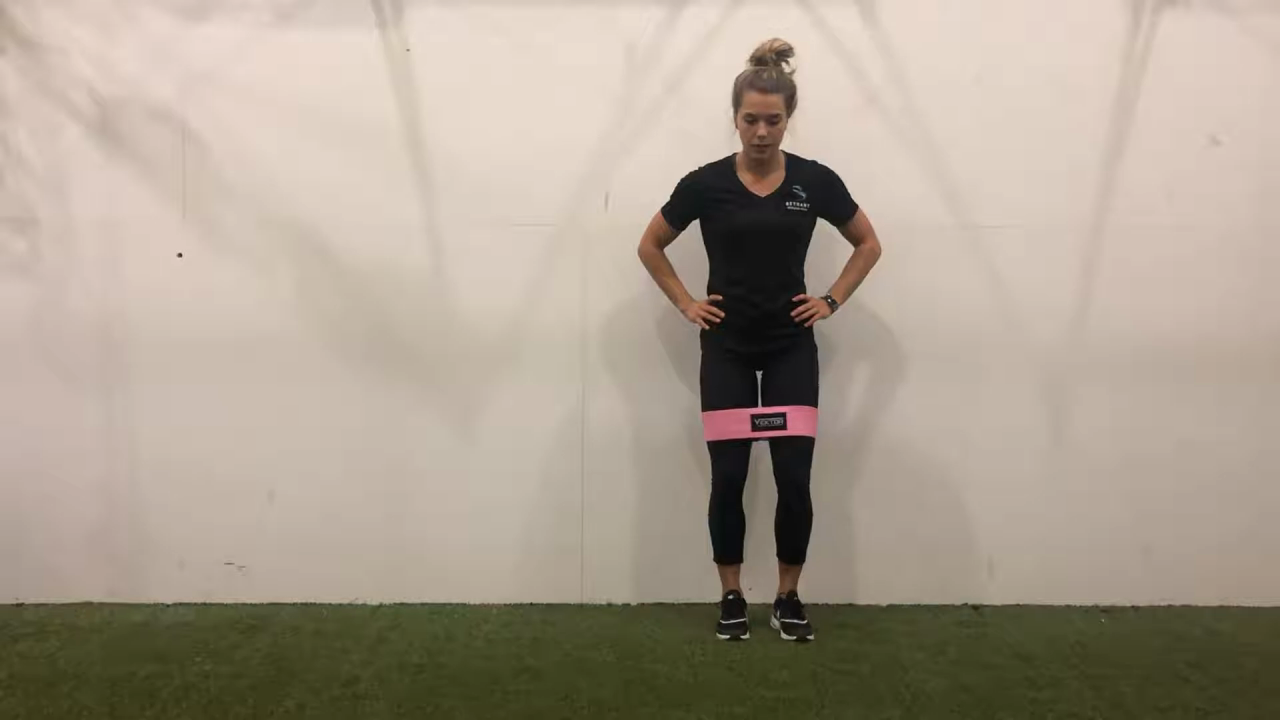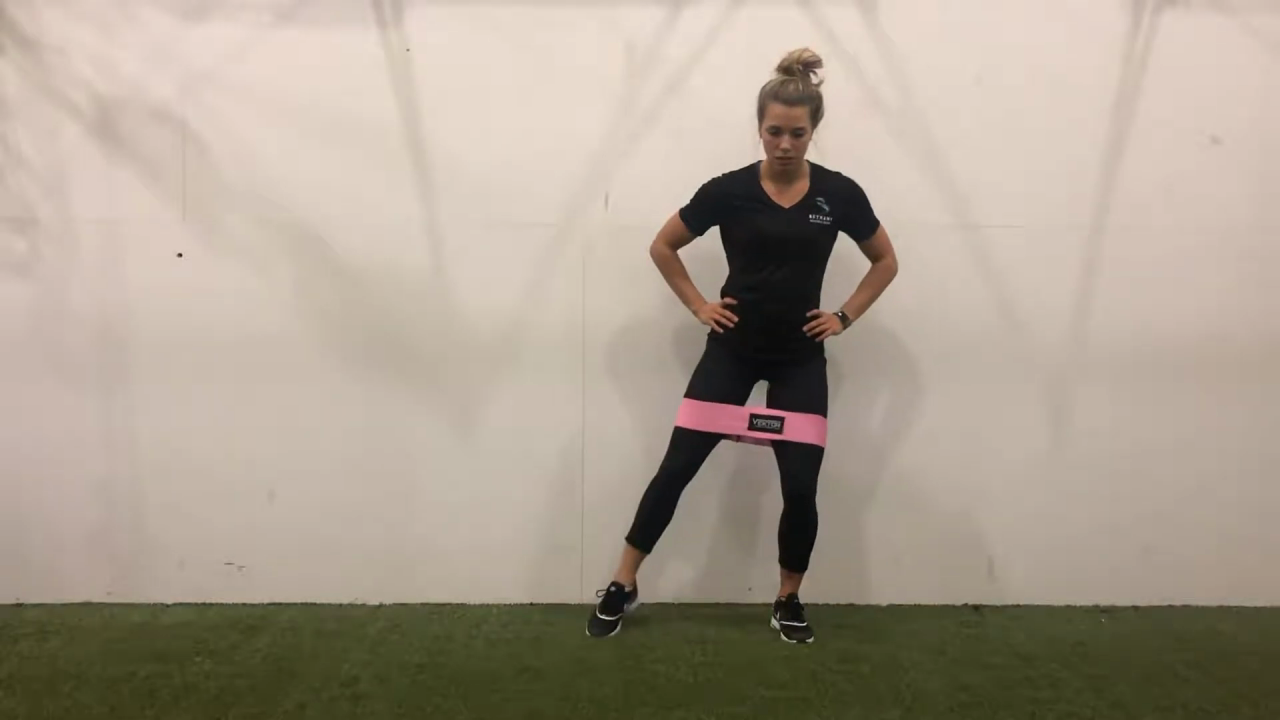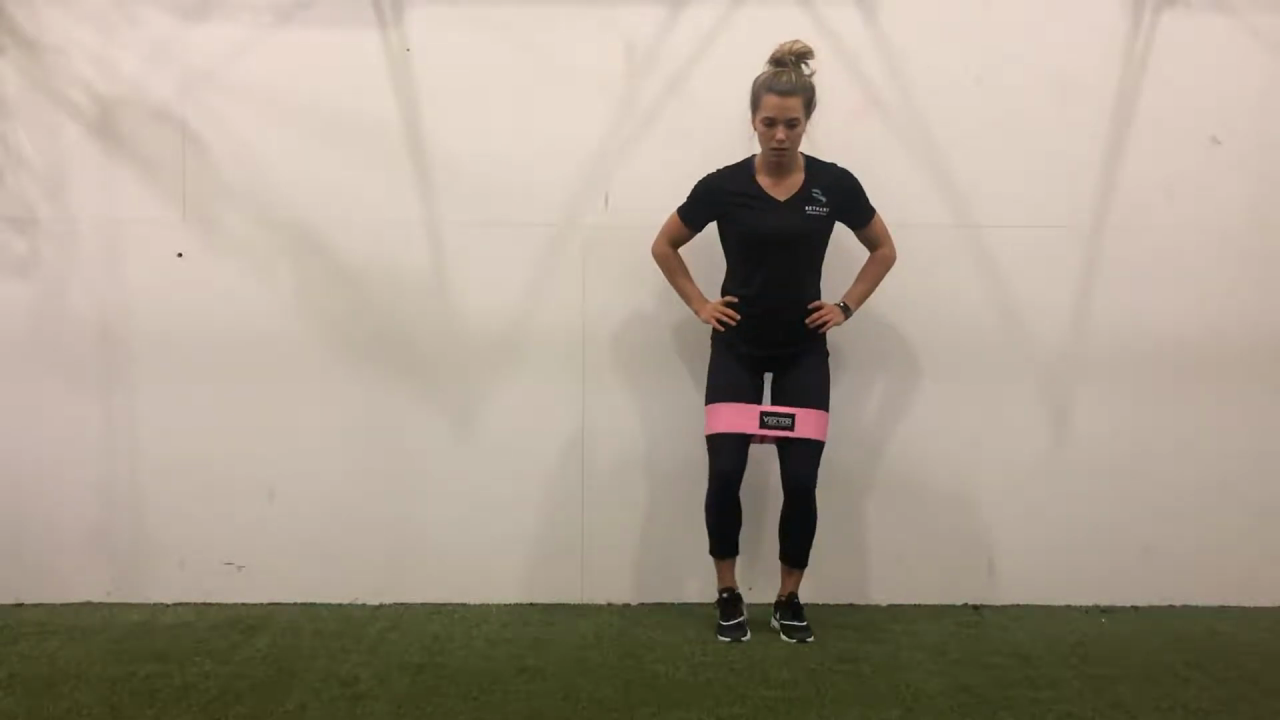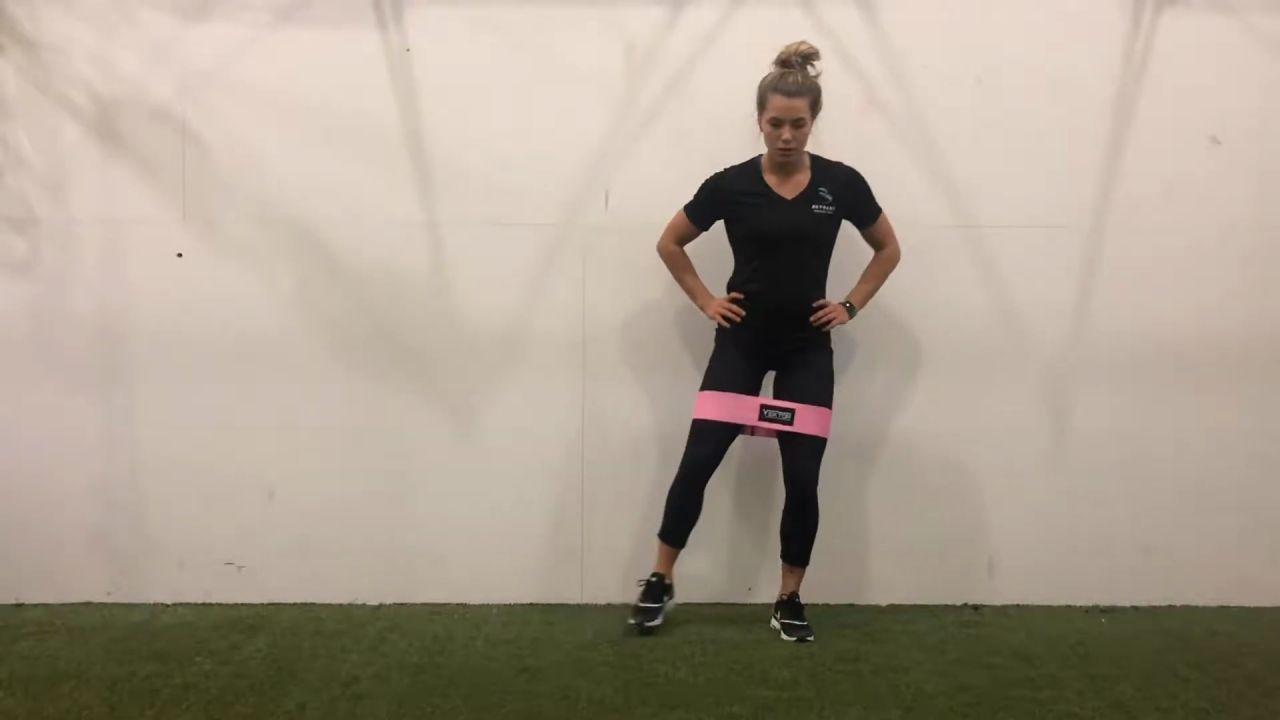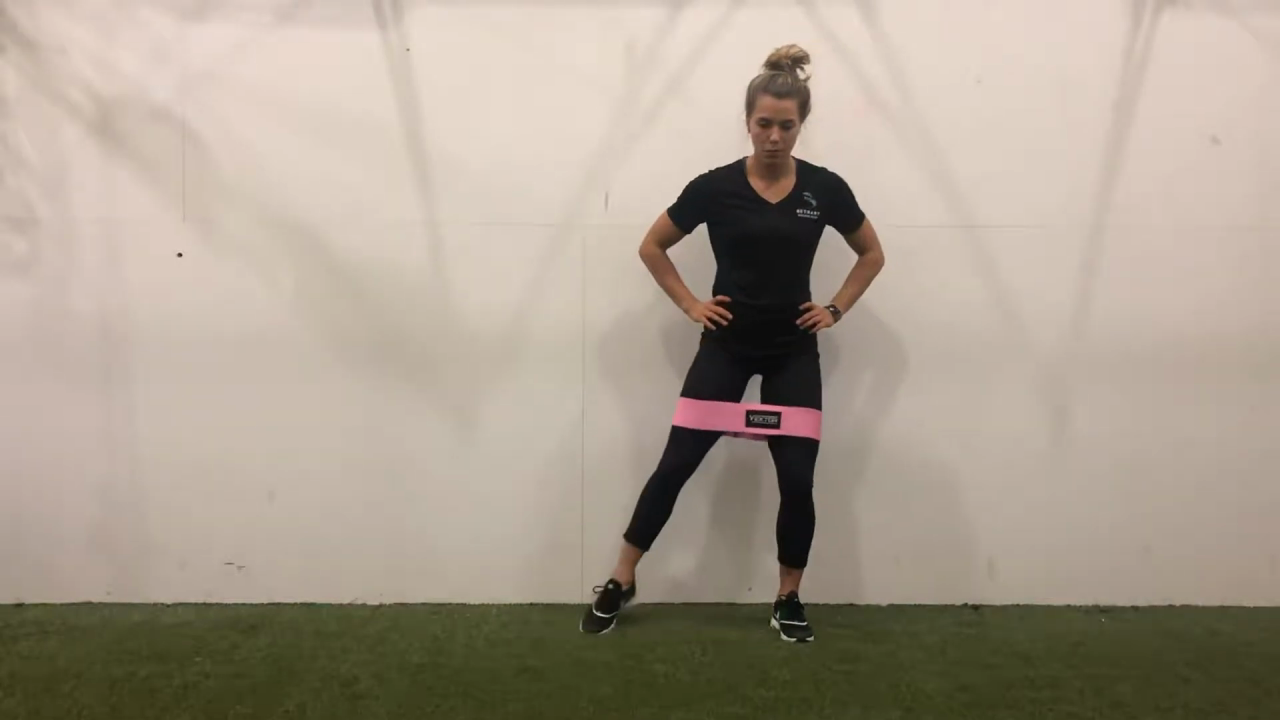
dt=1s
person 1, frame 1
left shoulder: (815, 180)
right shoulder: (706, 183)
left elbow: (868, 245)
right elbow: (650, 246)
left wrist: (831, 300)
right wrist: (686, 303)
left hip: (792, 348)
right hip: (727, 347)
left knee: (794, 480)
right knee: (728, 478)
left ankle: (788, 599)
right ankle: (731, 596)
person 1, frame 2
left shoulder: (839, 193)
right shoulder: (728, 190)
left elbow: (886, 262)
right elbow: (662, 246)
left wrist: (845, 316)
right wrist: (698, 305)
left hip: (800, 359)
right hip: (731, 351)
left knee: (801, 489)
right knee: (677, 469)
left ankle: (788, 602)
right ankle: (622, 586)
person 1, frame 3
left shoulder: (835, 183)
right shoulder: (724, 185)
left elbow: (883, 250)
right elbow: (664, 246)
left wrist: (846, 306)
right wrist: (699, 304)
left hip: (802, 353)
right hip: (737, 349)
left knee: (800, 483)
right knee: (725, 475)
left ankle: (789, 600)
right ankle: (728, 594)
person 1, frame 4
left shoulder: (842, 183)
right shoulder: (731, 183)
left elbow: (888, 250)
right elbow: (670, 243)
left wrist: (850, 305)
right wrist: (705, 300)
left hip: (807, 350)
right hip: (741, 345)
left knee: (802, 482)
right knee: (697, 463)
left ankle: (788, 601)
right ankle: (658, 581)
person 1, frame 5
left shoulder: (825, 188)
right shoulder: (715, 186)
left elbow: (871, 255)
right elbow: (652, 246)
left wrist: (835, 309)
right wrist: (689, 303)
left hip: (793, 353)
right hip: (726, 347)
left knee: (798, 484)
right knee: (676, 466)
left ankle: (788, 601)
right ankle: (619, 584)
